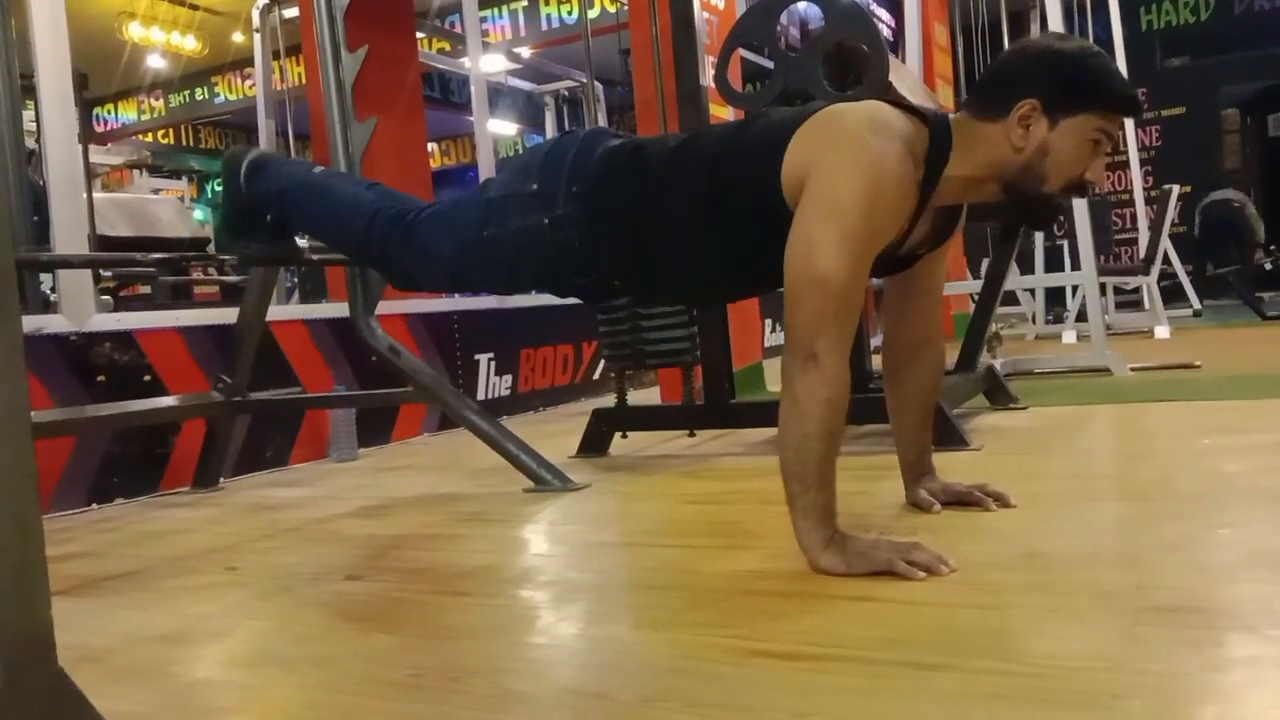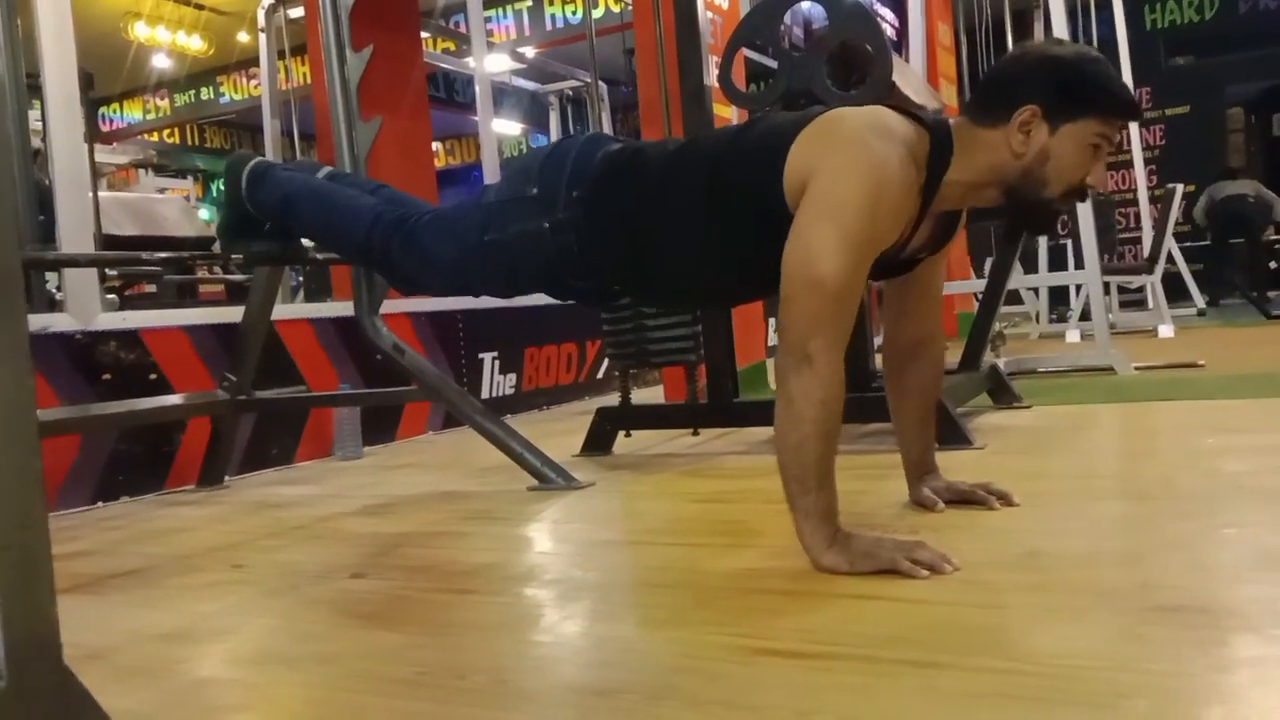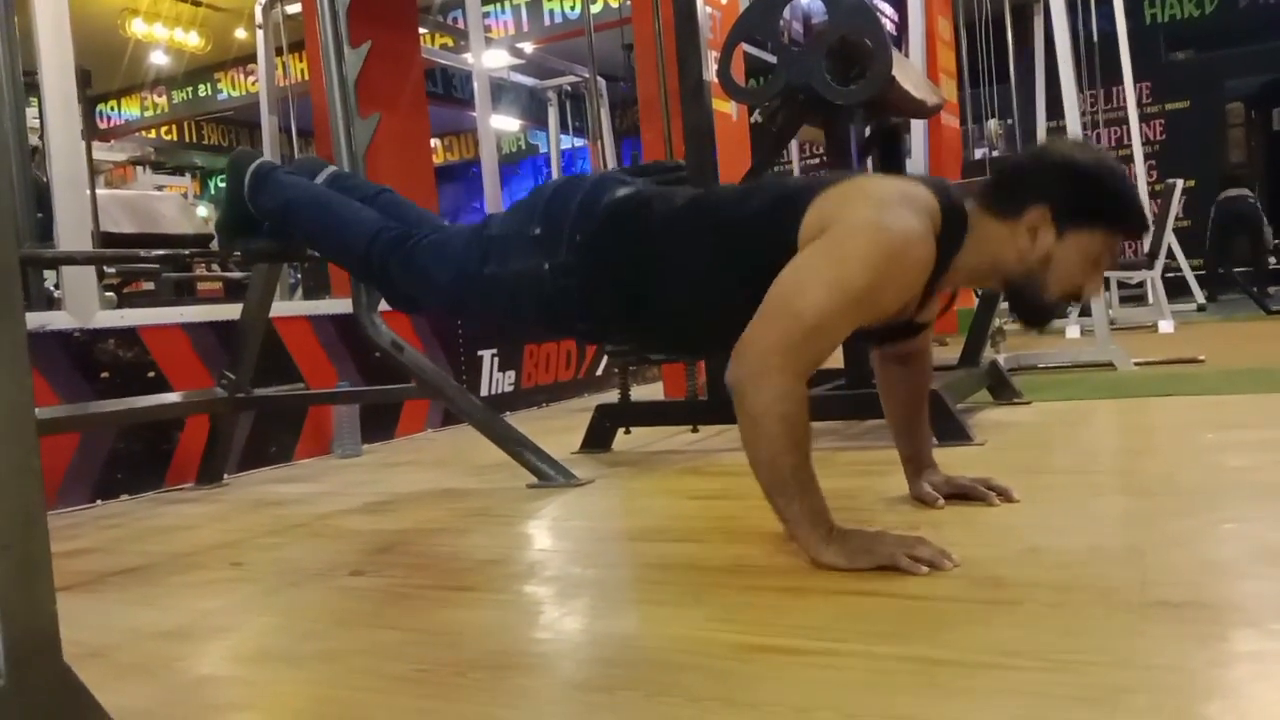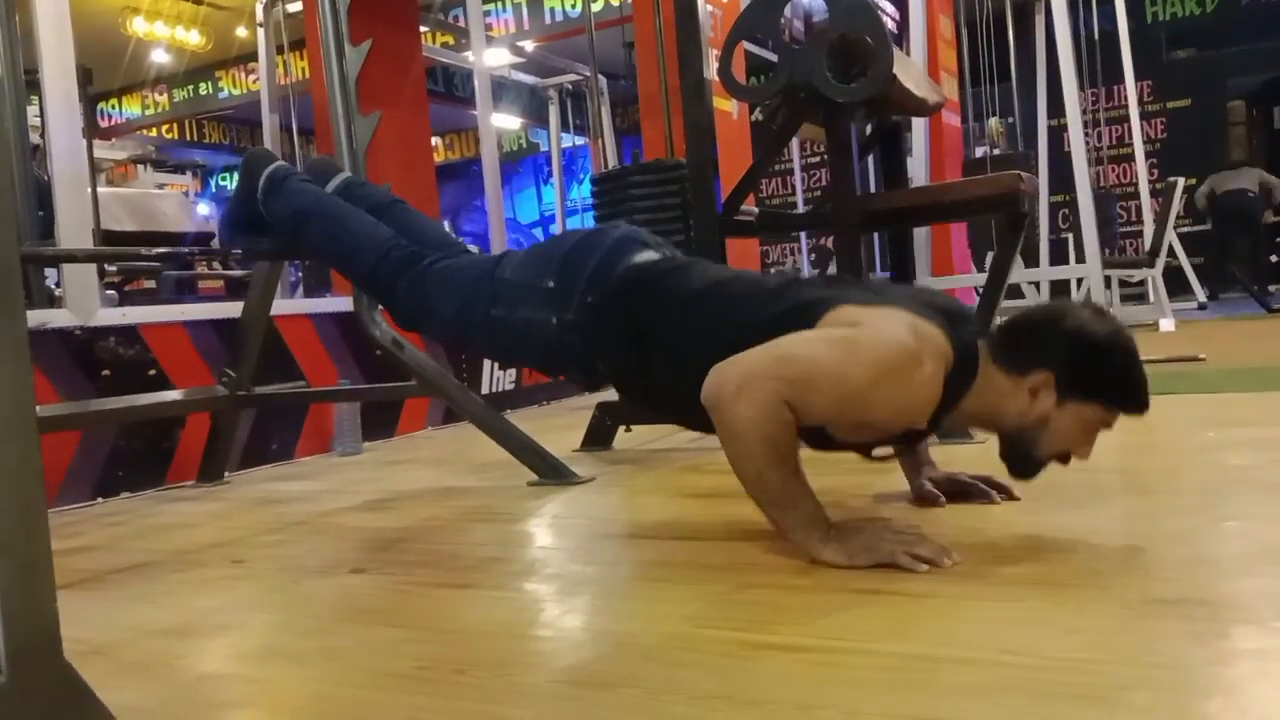
dt=0.4s
person 1, frame 1
left shoulder: (945, 187)
right shoulder: (876, 163)
left elbow: (913, 337)
right elbow: (814, 355)
left wrist: (919, 475)
right wrist: (822, 539)
left hip: (622, 229)
right hip: (578, 207)
left knee: (417, 245)
right knee: (406, 247)
left ankle: (286, 184)
right ankle: (263, 181)
person 1, frame 2
left shoulder: (944, 194)
right shoulder: (877, 167)
left elbow: (913, 337)
right elbow: (808, 355)
left wrist: (923, 472)
right wrist: (825, 538)
left hip: (617, 232)
right hip: (577, 211)
left knee: (419, 245)
right knee: (409, 250)
left ankle: (311, 181)
right ankle: (264, 190)
person 1, frame 3
left shoulder: (945, 250)
right shoulder: (896, 238)
left elbow: (902, 353)
right elbow: (761, 371)
left wrist: (921, 471)
right wrist: (819, 537)
left hip: (632, 240)
right hip: (584, 252)
left knee: (429, 254)
right knee: (410, 267)
left ankle: (326, 184)
right ankle: (264, 190)
person 1, frame 4
left shoulder: (955, 343)
right shoulder: (910, 364)
right elbow: (738, 389)
left wrist: (918, 470)
right wrist: (820, 535)
left hip: (648, 280)
right hip: (595, 304)
left knee: (445, 275)
right knee: (418, 287)
left ankle: (331, 186)
right ankle: (275, 192)
